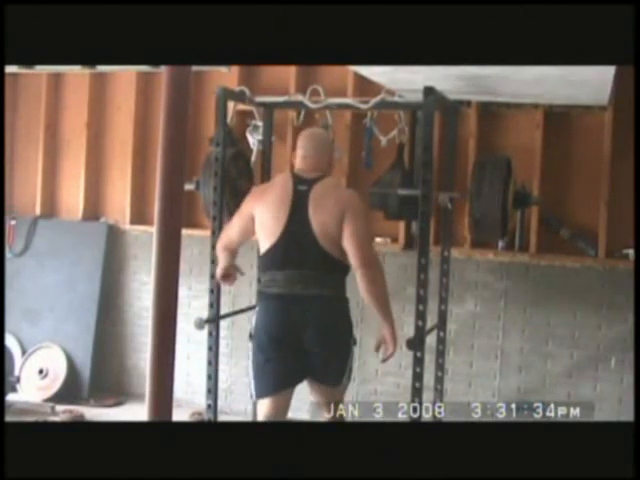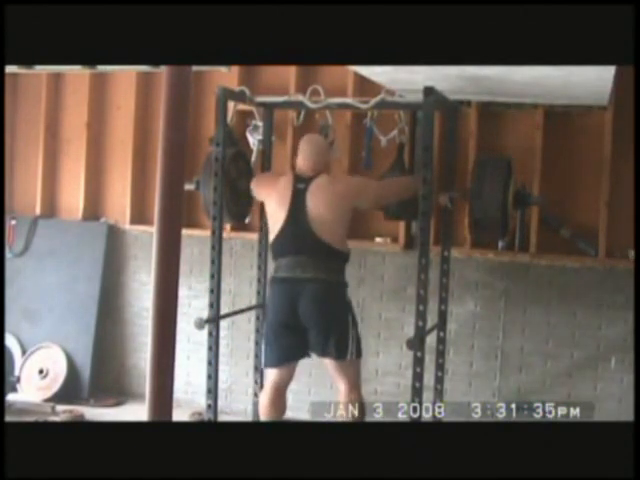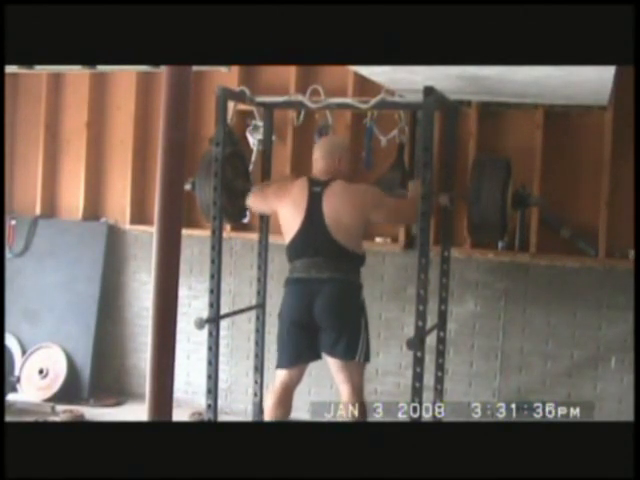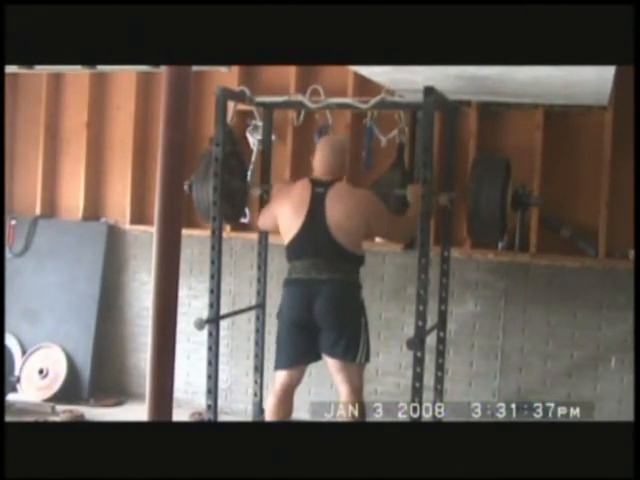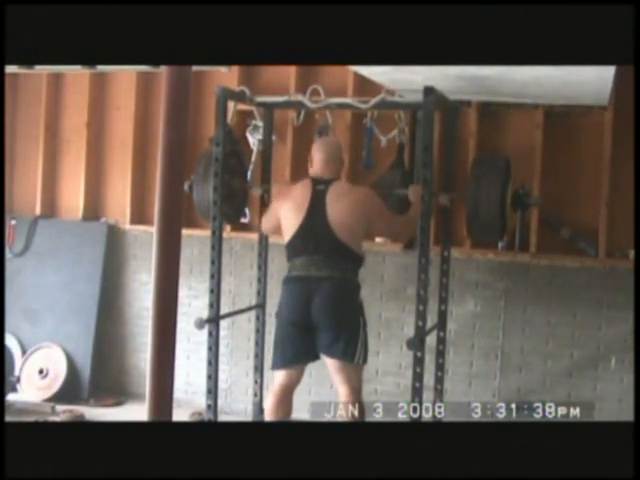
dt=1s
person 1, frame 1
left shoulder: (263, 195)
right shoulder: (345, 200)
left elbow: (226, 245)
right elbow: (364, 265)
left wrist: (224, 268)
right wrist: (387, 321)
left hip: (275, 311)
right hip: (326, 313)
left knee: (270, 411)
right knee: (330, 406)
person 1, frame 2
left shoulder: (274, 187)
right shoulder: (342, 188)
left elbow: (255, 184)
right elbow: (395, 189)
right wrist: (418, 183)
left hip: (282, 292)
right hip: (325, 293)
left knee: (275, 381)
right knee: (348, 385)
person 1, frame 3
left shoulder: (287, 192)
right shoulder: (358, 196)
left elbow: (253, 199)
right elbow: (408, 213)
right wrist: (418, 195)
left hip: (297, 293)
right hip: (339, 295)
left knee: (284, 381)
right knee: (350, 387)
person 1, frame 4
left shoulder: (287, 194)
right shoulder: (360, 200)
left elbow: (264, 223)
right elbow: (403, 232)
right wrist: (416, 202)
left hip: (296, 294)
right hip: (339, 296)
left knee: (283, 382)
right knee: (349, 387)
person 1, frame 5
left shoulder: (287, 195)
right shoulder: (360, 198)
left elbow: (267, 226)
right elbow: (403, 232)
right wrist: (417, 203)
left hip: (295, 293)
right hip: (338, 295)
left knee: (283, 381)
right knee: (348, 386)
